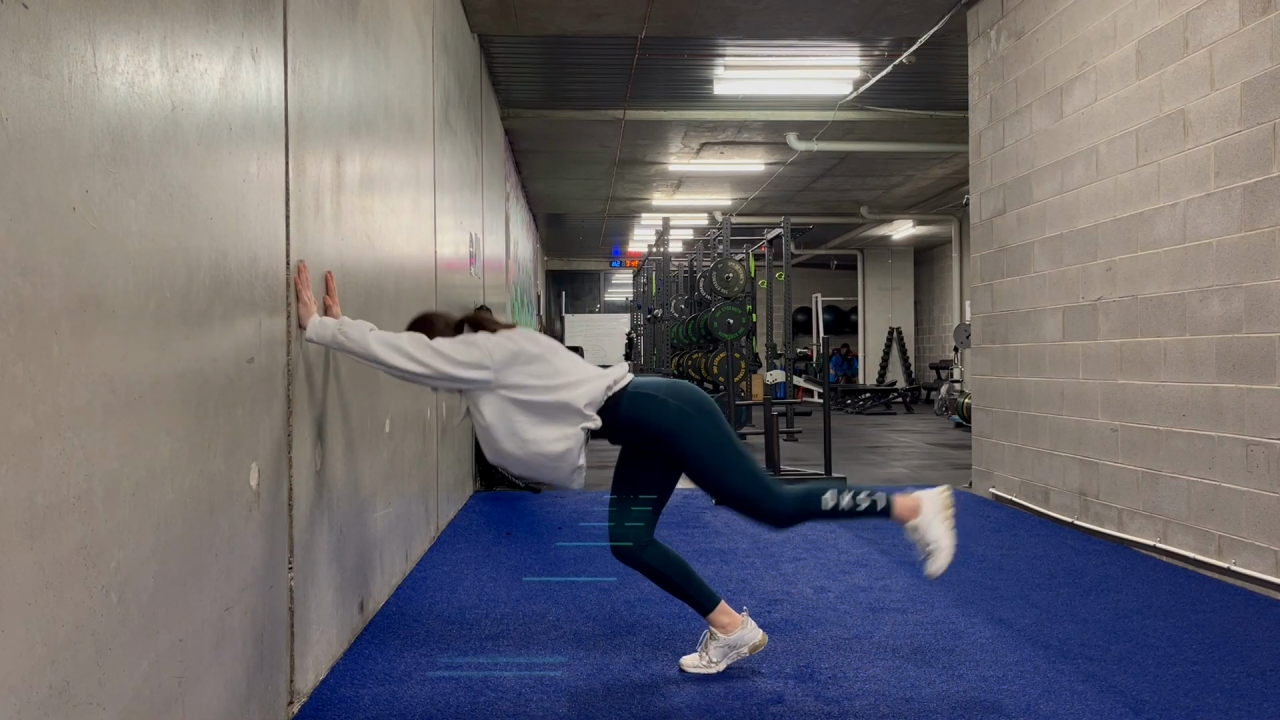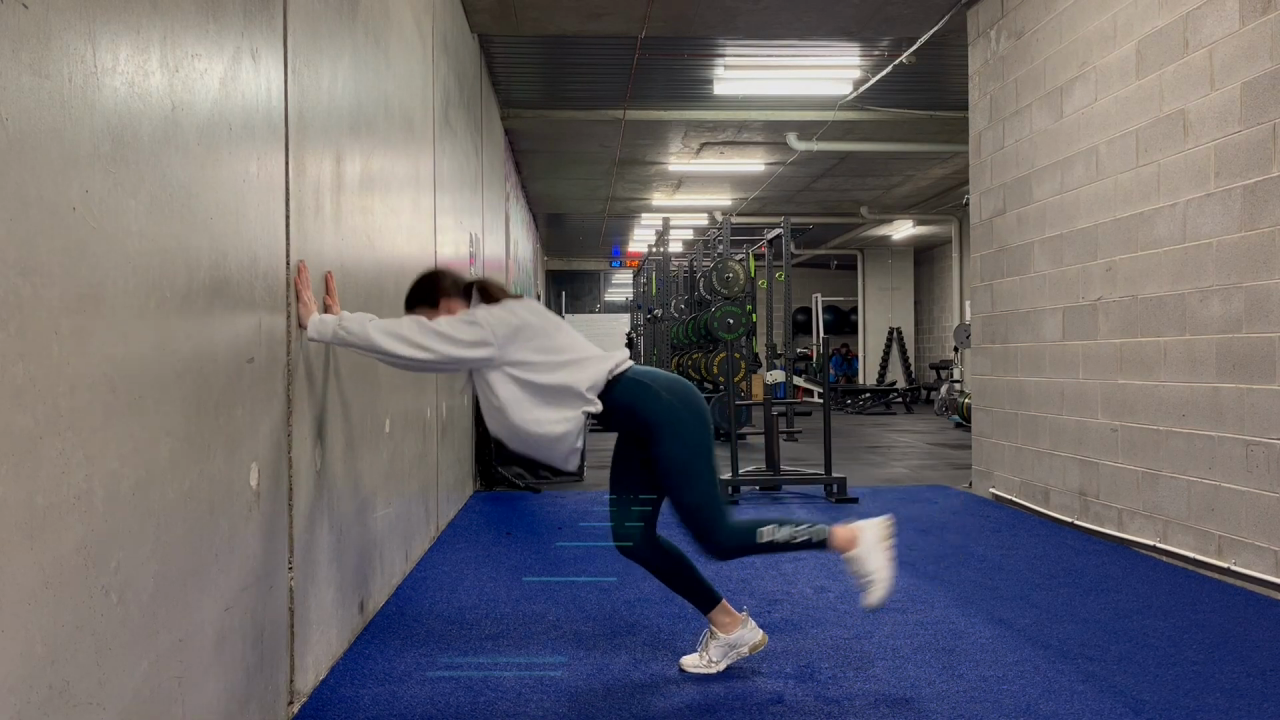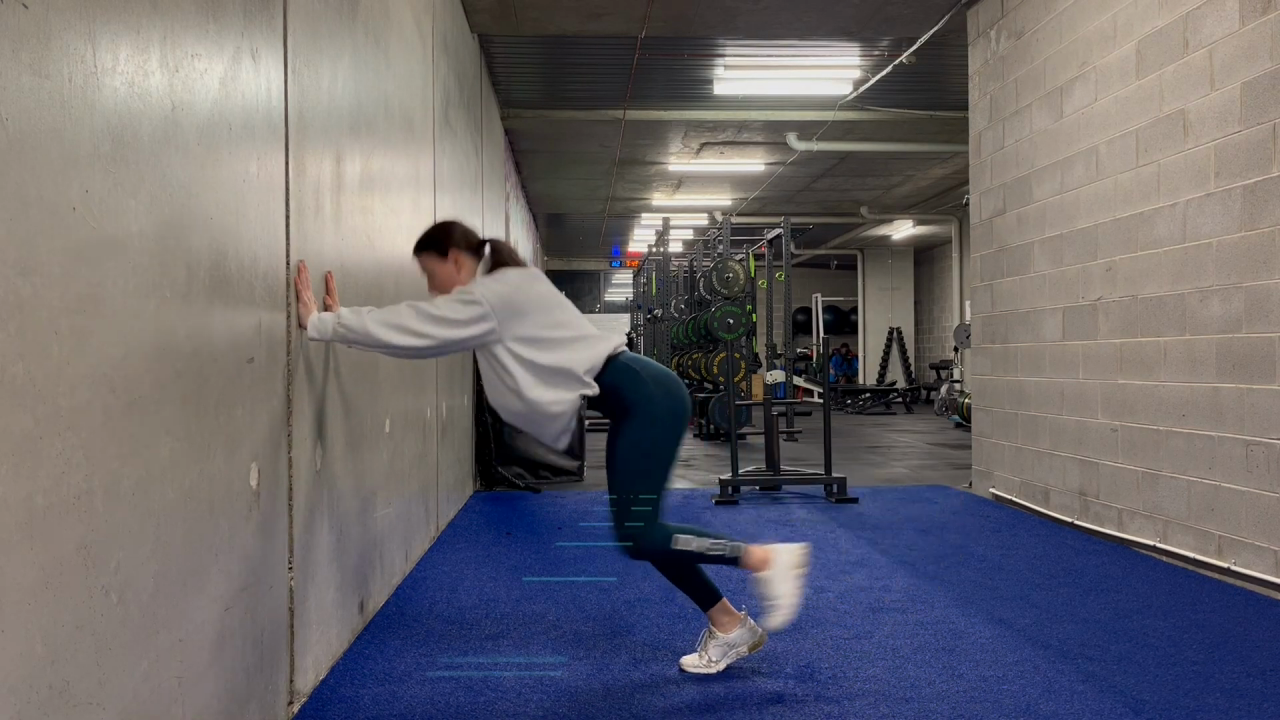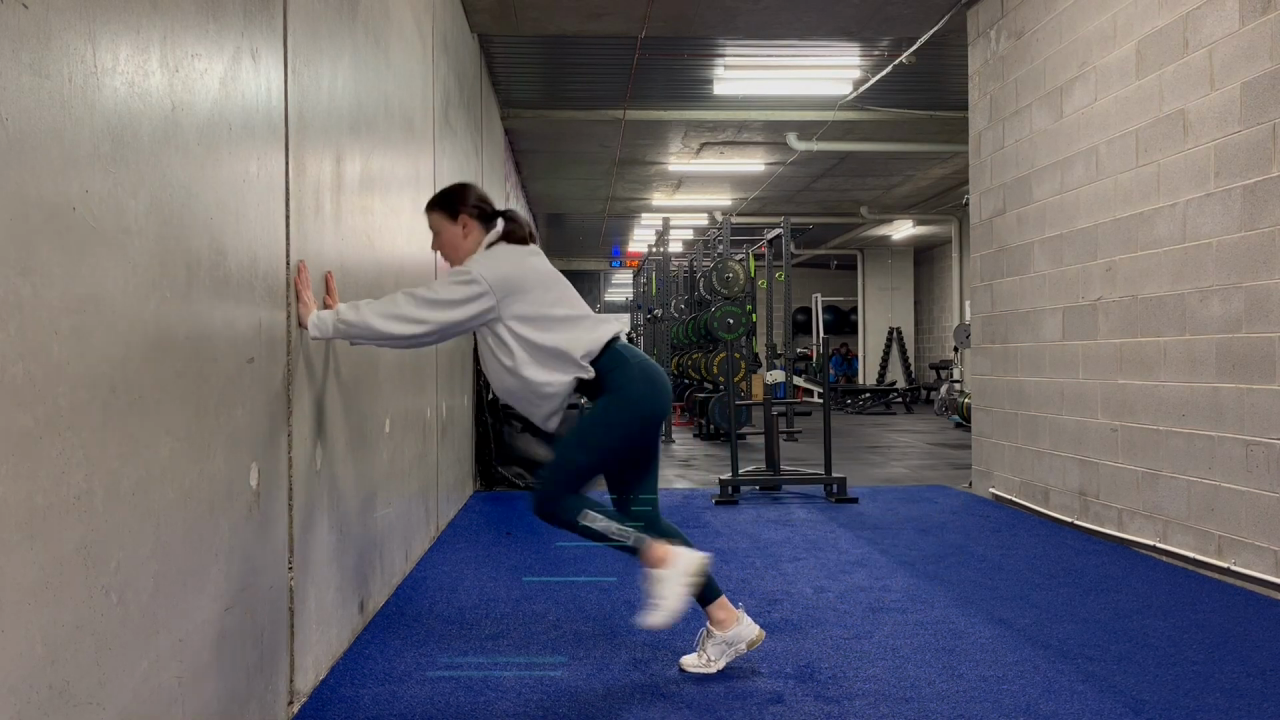
dt=0.1s
person 1, frame 1
left shoulder: (483, 352)
right shoulder: (492, 357)
left elbow: (411, 355)
right elbow: (413, 355)
left wrist: (319, 325)
right wrist: (342, 325)
left hip: (665, 416)
right hip: (648, 429)
left knee: (773, 506)
right knee: (628, 540)
left ankle: (912, 507)
right ankle: (731, 627)
person 1, frame 2
left shoulder: (491, 324)
right shoulder: (497, 323)
left elbow: (414, 340)
right elbow: (419, 344)
left wrist: (320, 323)
right wrist: (336, 320)
left hip: (663, 413)
right hip: (643, 420)
left knee: (718, 535)
right knee: (631, 536)
left ankle: (851, 539)
right ankle: (731, 626)
person 1, frame 3
left shoulder: (491, 295)
right shoulder: (502, 287)
left elbow: (406, 325)
right elbow: (414, 329)
left wrist: (321, 322)
right wrist: (344, 318)
left hip: (649, 398)
right hip: (633, 401)
left knee: (644, 531)
right knee: (634, 531)
left ankle: (765, 559)
right ankle: (732, 625)
person 1, frame 4
left shoulder: (492, 271)
right shoulder: (501, 265)
left elbow: (412, 315)
right elbow: (421, 318)
left wrist: (321, 321)
right wrist: (343, 318)
left hip: (630, 384)
right hip: (625, 388)
left knee: (553, 494)
right knee: (637, 517)
left ankle: (670, 559)
right ankle: (729, 623)
